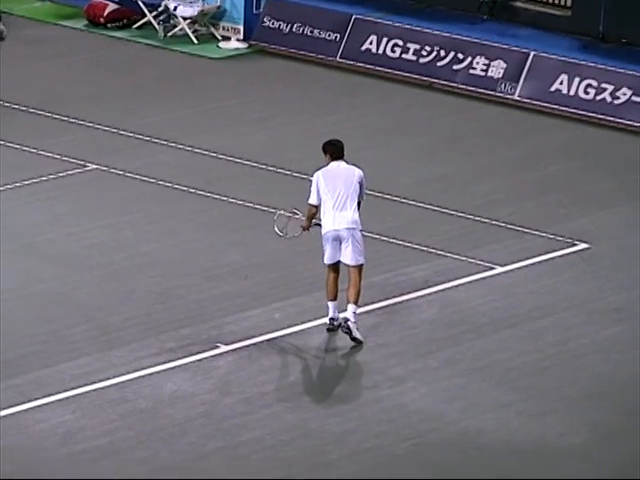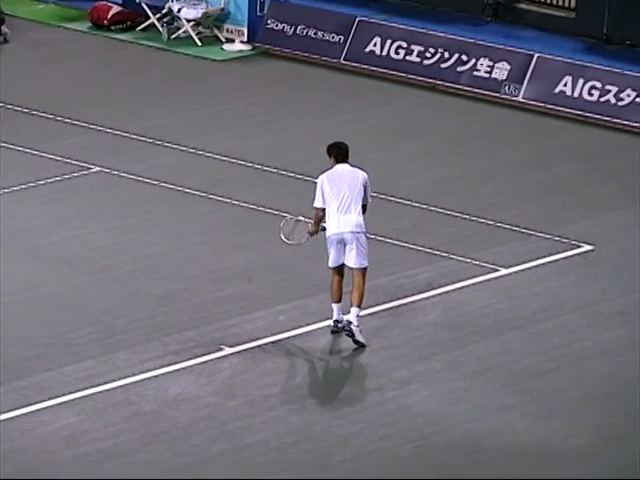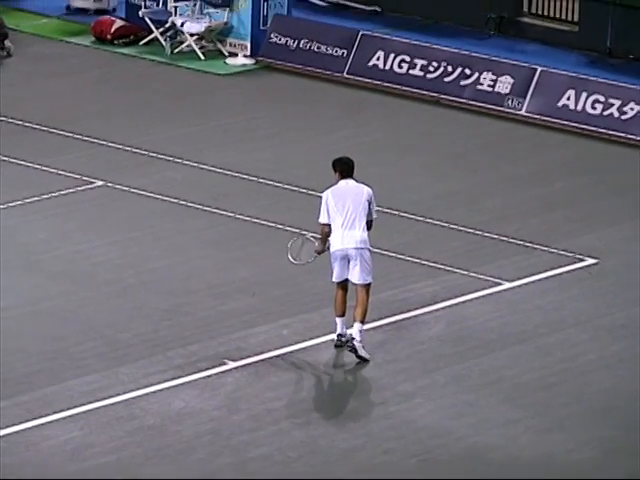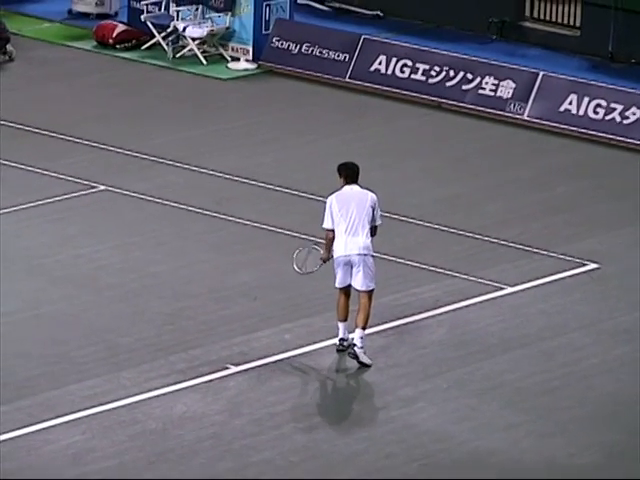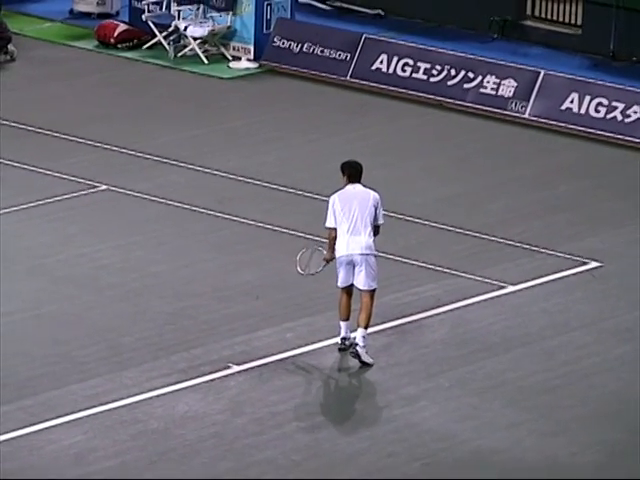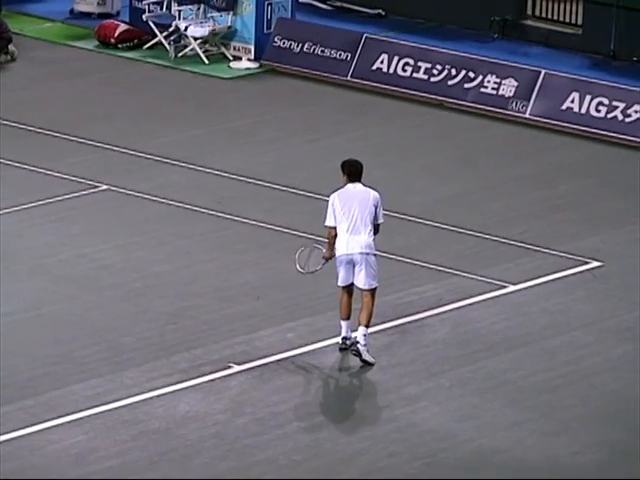
dt=0.2s
person 1, frame 1
left shoulder: (319, 175)
right shoulder: (357, 173)
left elbow: (313, 209)
left wrist: (307, 222)
left hip: (329, 228)
right hip: (351, 226)
left knee: (332, 271)
right knee: (355, 273)
left ankle: (332, 317)
right ankle: (350, 319)
person 1, frame 2
left shoulder: (324, 178)
right shoulder: (361, 176)
left elbow: (320, 212)
left wrist: (315, 227)
left hip: (334, 231)
right hip: (355, 229)
left knee: (336, 273)
right knee: (359, 276)
left ankle: (337, 319)
right ankle: (353, 322)
person 1, frame 3
left shoulder: (329, 194)
right shoulder: (366, 191)
left elbow: (325, 228)
left wrist: (322, 245)
left hip: (338, 246)
right hip: (359, 245)
left knee: (340, 287)
right knee: (362, 291)
left ankle: (340, 334)
right ankle: (356, 337)
person 1, frame 4
left shoulder: (333, 199)
right shoulder: (370, 197)
left elbow: (330, 233)
right elbow: (373, 230)
left wrist: (327, 252)
left hip: (341, 252)
right hip: (362, 251)
left knee: (343, 293)
right knee: (365, 297)
left ankle: (342, 338)
right ankle: (357, 344)
person 1, frame 5
left shoulder: (336, 198)
right shoulder: (373, 197)
left elbow: (332, 233)
right elbow: (376, 230)
left wrist: (330, 252)
left hip: (343, 251)
right hip: (364, 251)
left knee: (345, 292)
right knee: (367, 297)
left ankle: (344, 338)
right ankle: (359, 344)
person 1, frame 6
left shoulder: (336, 197)
right shoulder: (373, 196)
left elbow: (332, 232)
right elbow: (376, 228)
left wrist: (329, 251)
left hip: (343, 250)
right hip: (364, 250)
left knee: (346, 292)
right knee: (368, 296)
left ankle: (345, 337)
right ankle: (361, 342)
